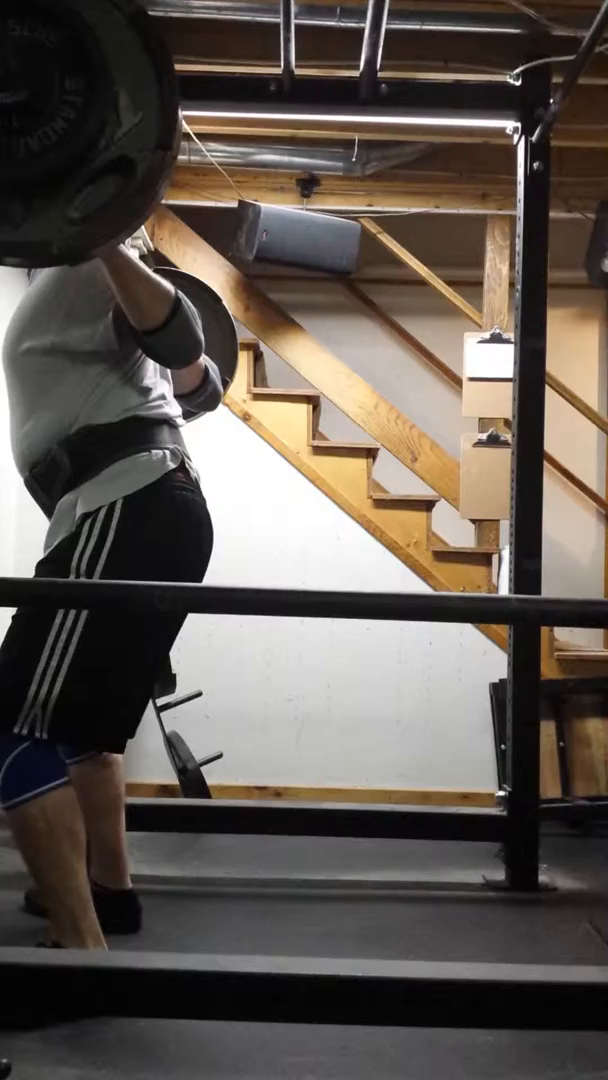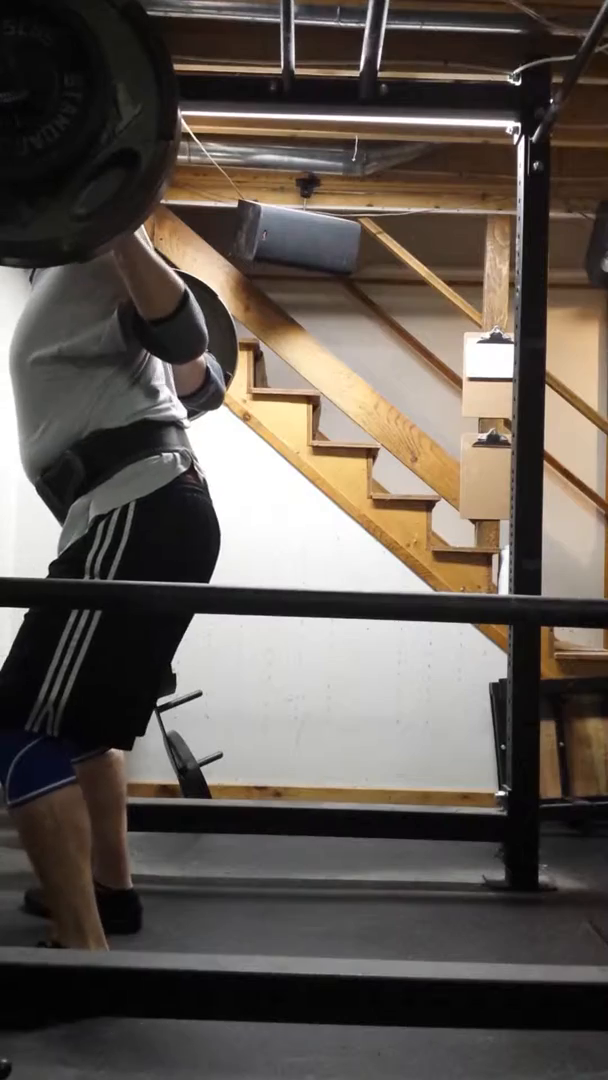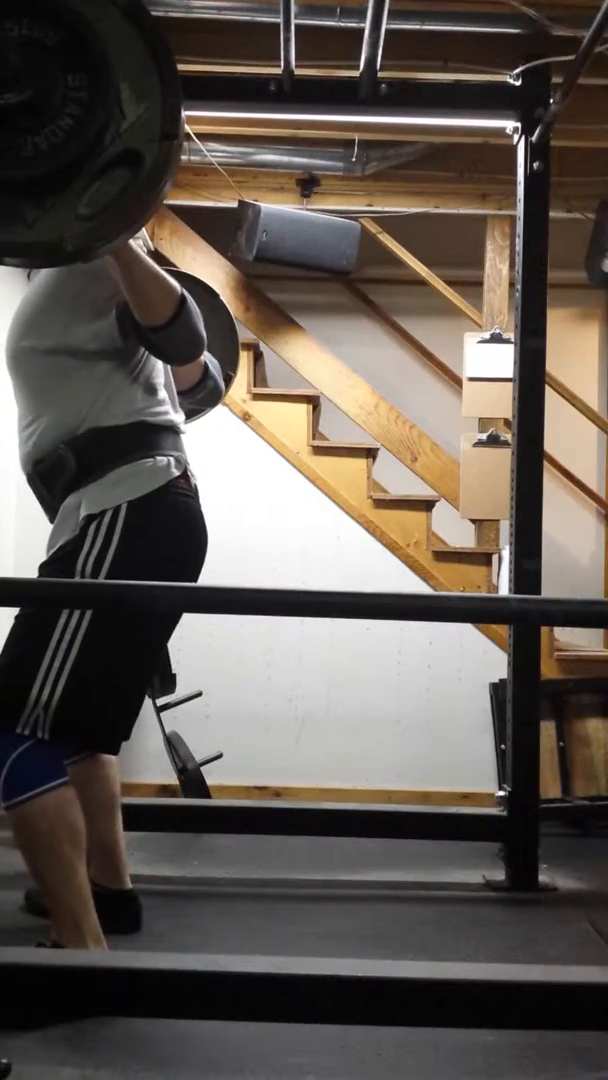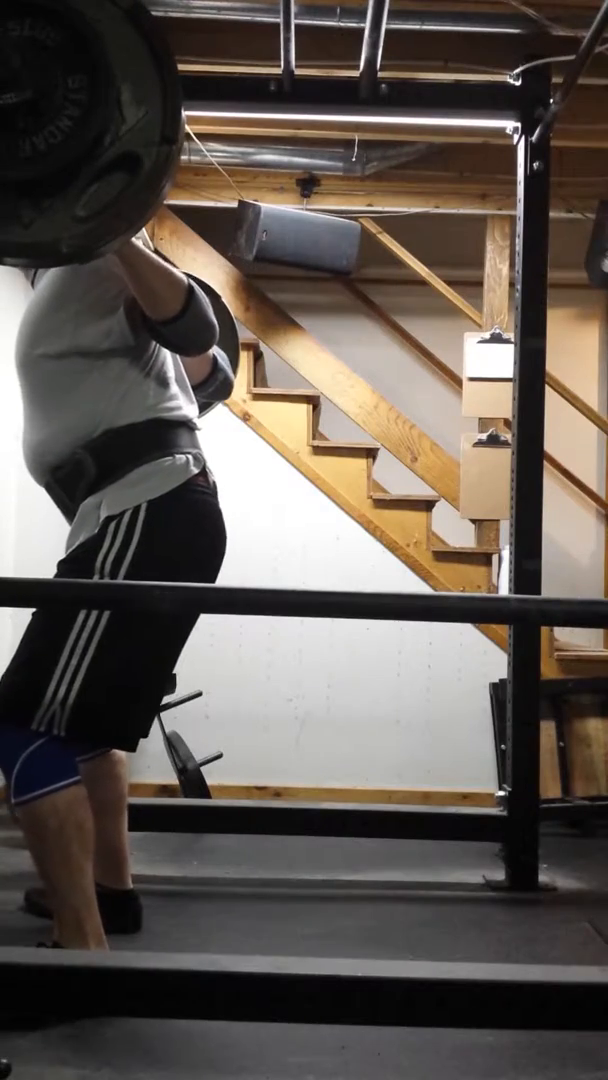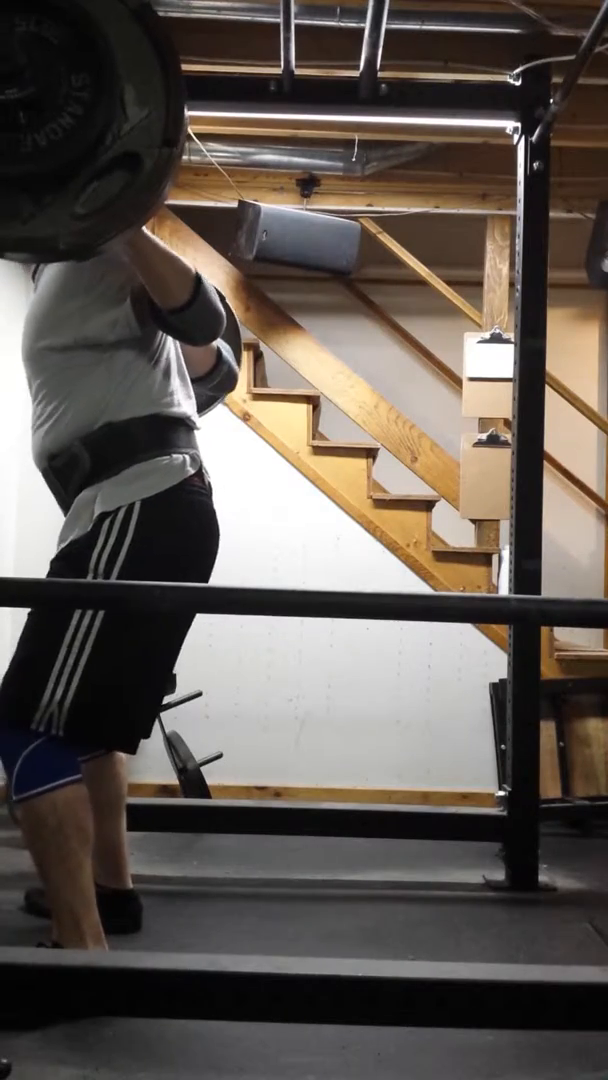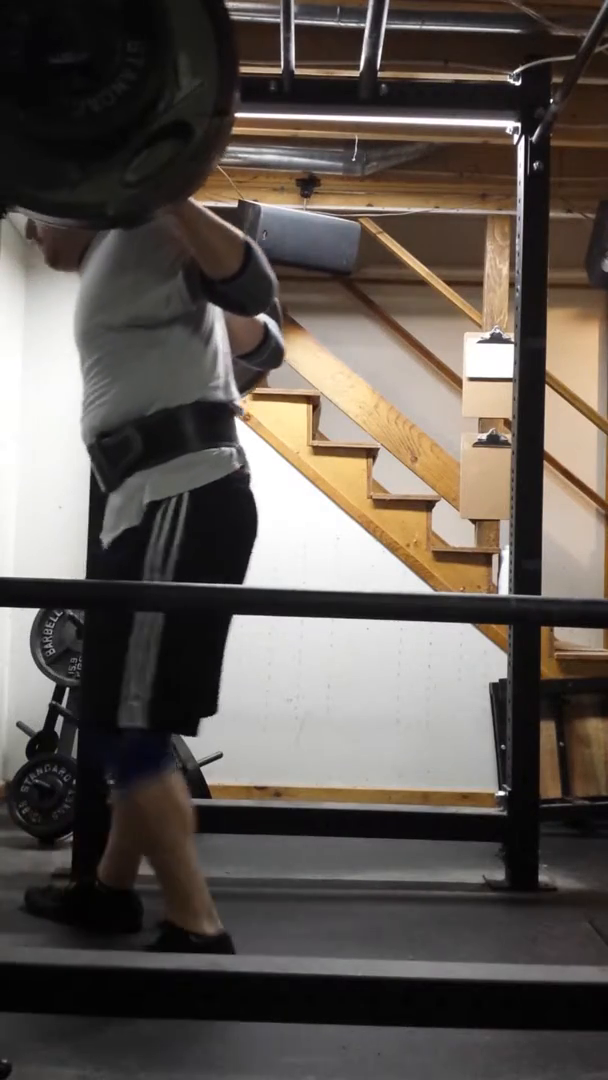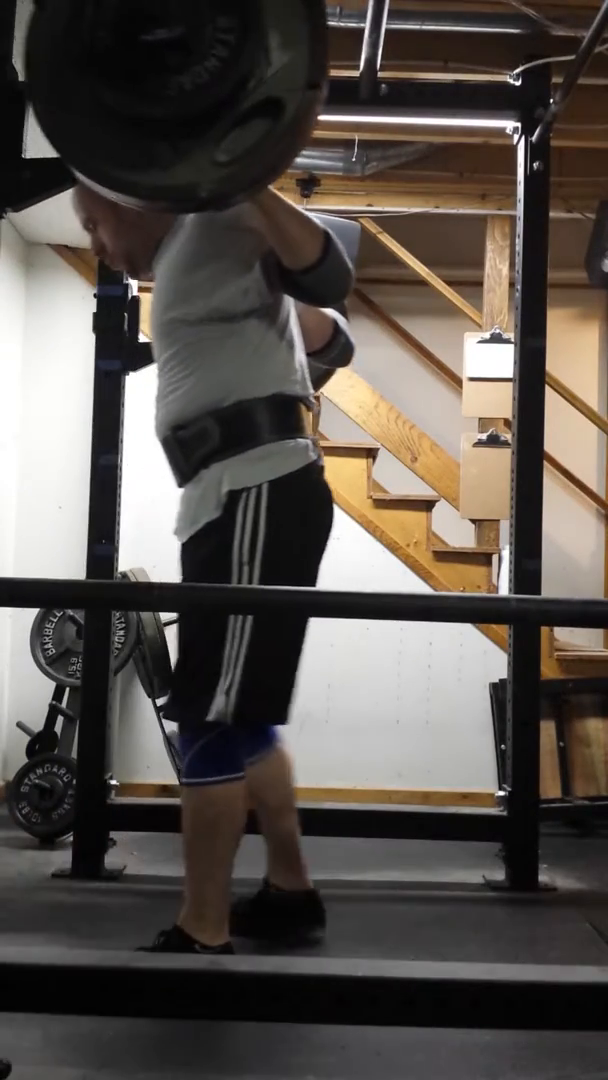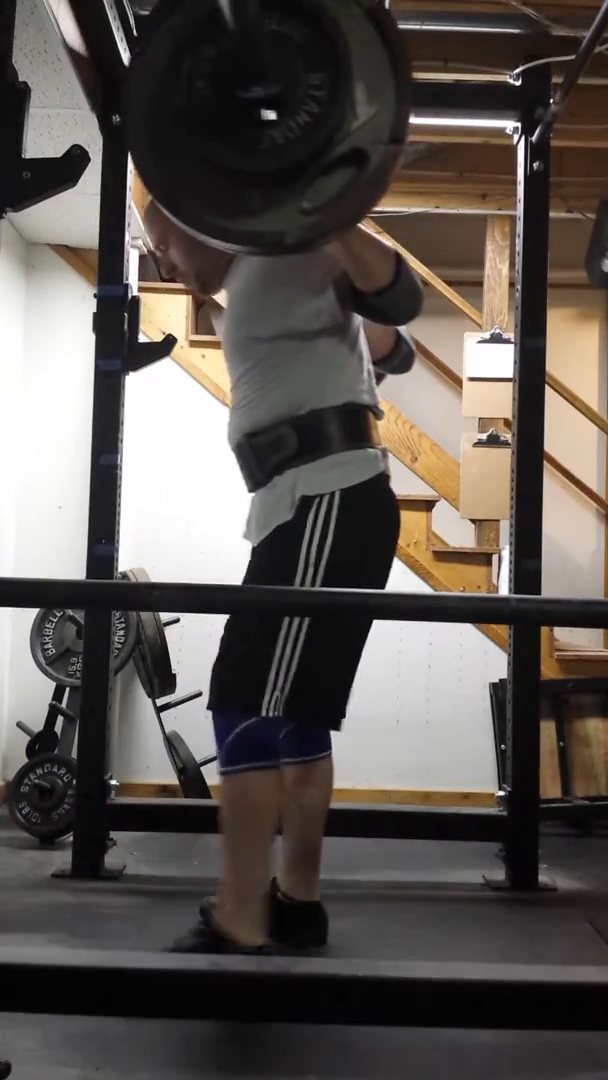
dt=0.5s
person 1, frame 1
left shoulder: (76, 270)
right shoulder: (85, 277)
left elbow: (176, 338)
right elbow: (198, 382)
left hip: (129, 517)
right hip: (150, 516)
right knee: (74, 717)
left ankle: (80, 947)
right ankle: (107, 889)
person 1, frame 2
left shoulder: (81, 267)
right shoulder: (81, 279)
left elbow: (179, 331)
right elbow: (201, 381)
left hip: (137, 517)
right hip: (153, 517)
right knee: (73, 715)
left ankle: (83, 948)
right ankle: (110, 888)
person 1, frame 3
left shoulder: (79, 266)
right shoulder: (78, 279)
left elbow: (179, 332)
right elbow: (198, 378)
left hip: (128, 519)
right hip: (139, 519)
right knee: (65, 718)
left ankle: (81, 948)
right ankle: (108, 889)
person 1, frame 4
left shoulder: (83, 261)
right shoulder: (75, 280)
left elbow: (193, 327)
right elbow: (207, 371)
left hip: (147, 516)
right hip: (154, 516)
right knee: (78, 716)
left ankle: (81, 947)
right ankle: (109, 889)
person 1, frame 5
left shoulder: (91, 254)
right shoulder: (82, 272)
left elbow: (199, 316)
right elbow: (213, 367)
left hip: (138, 515)
right hip: (144, 515)
right knee: (79, 716)
left ankle: (82, 948)
right ankle: (108, 888)
person 1, frame 6
left shoulder: (137, 236)
right shoulder: (127, 261)
left elbow: (249, 284)
right elbow: (260, 340)
left hip: (182, 502)
right hip: (169, 504)
left knee: (125, 724)
right knee: (129, 716)
left ankle: (197, 928)
right ankle: (113, 888)
person 1, frame 7
left shoulder: (211, 229)
right shoulder: (196, 260)
left elbow: (327, 275)
right elbow: (330, 340)
left hip: (259, 497)
right hip: (239, 500)
left knee: (211, 714)
right knee: (240, 711)
left ankle: (201, 937)
right ankle: (290, 890)
person 1, frame 8
left shoulder: (282, 254)
right shoulder: (265, 281)
left elbow: (397, 295)
right elbow: (391, 347)
left hip: (330, 504)
right hip: (303, 509)
left knee: (248, 708)
right knee: (292, 713)
left ankle: (237, 928)
right ankle: (294, 896)
